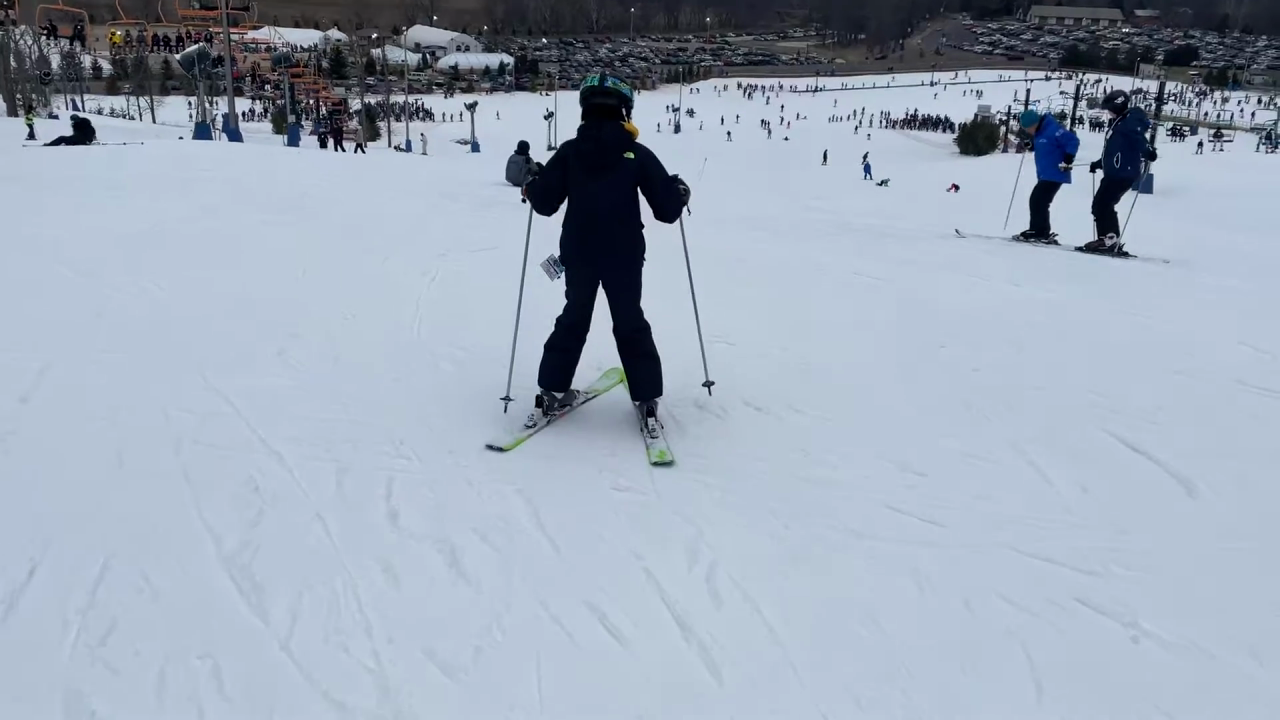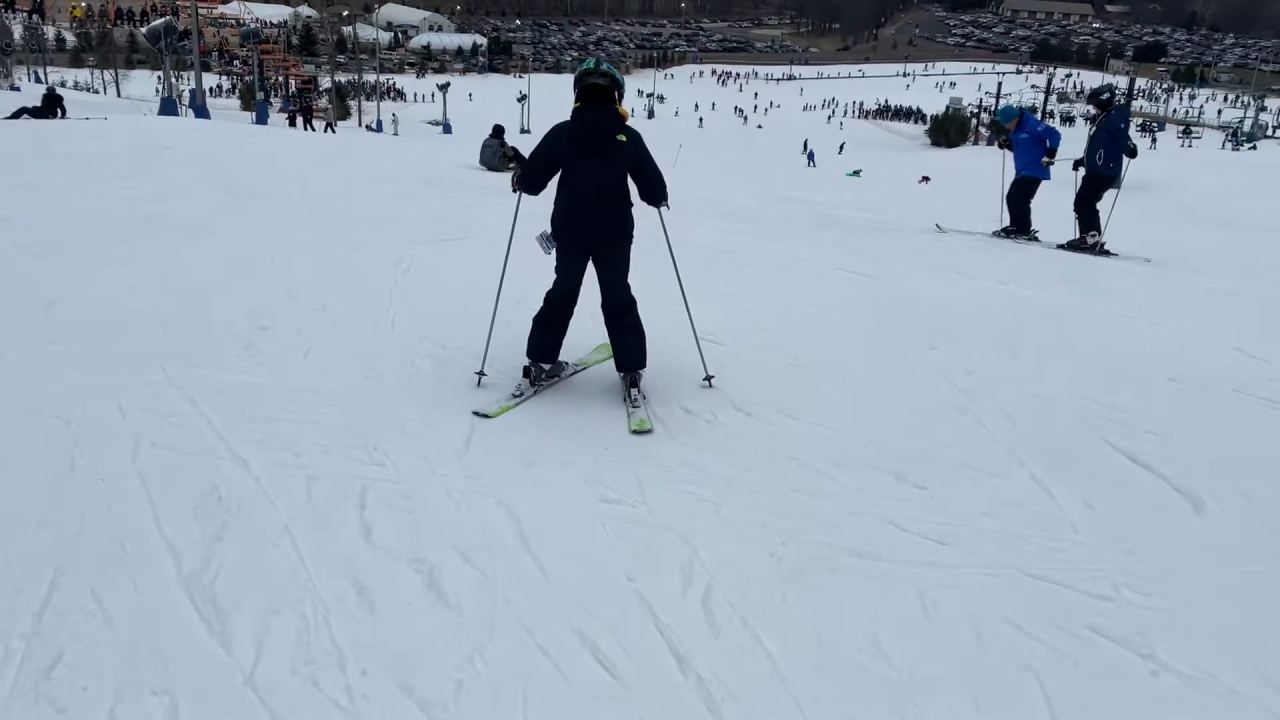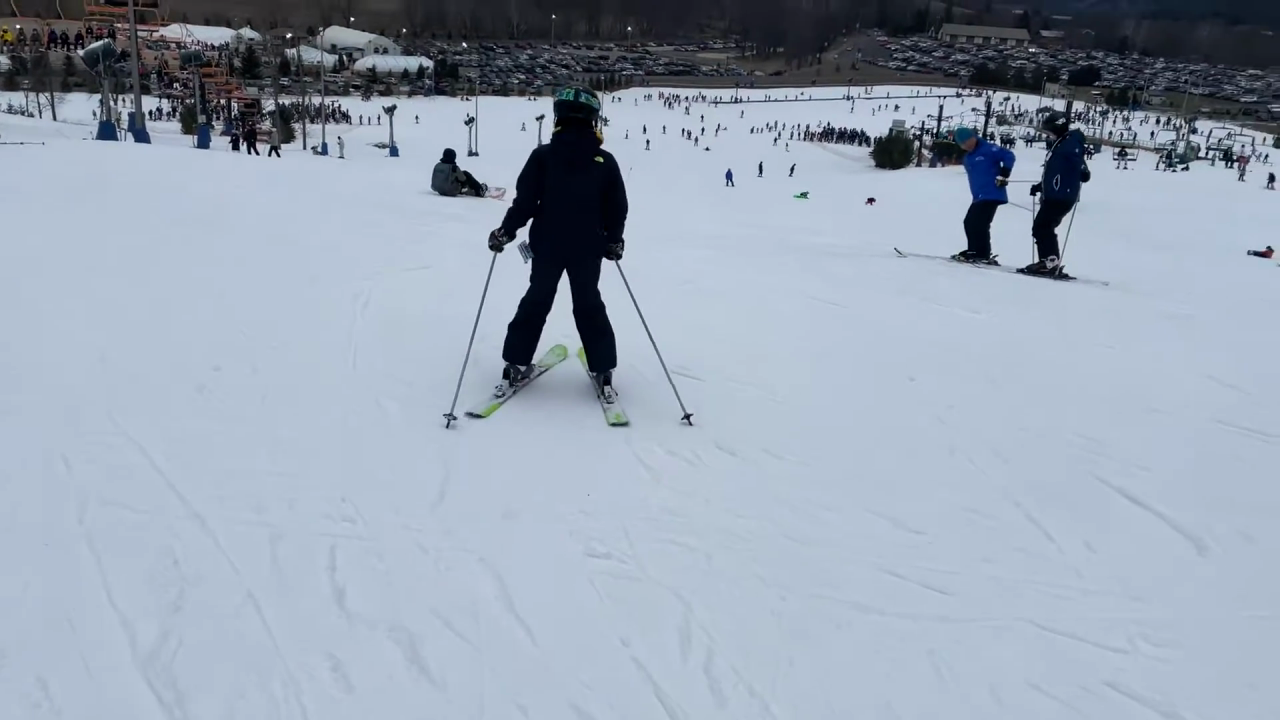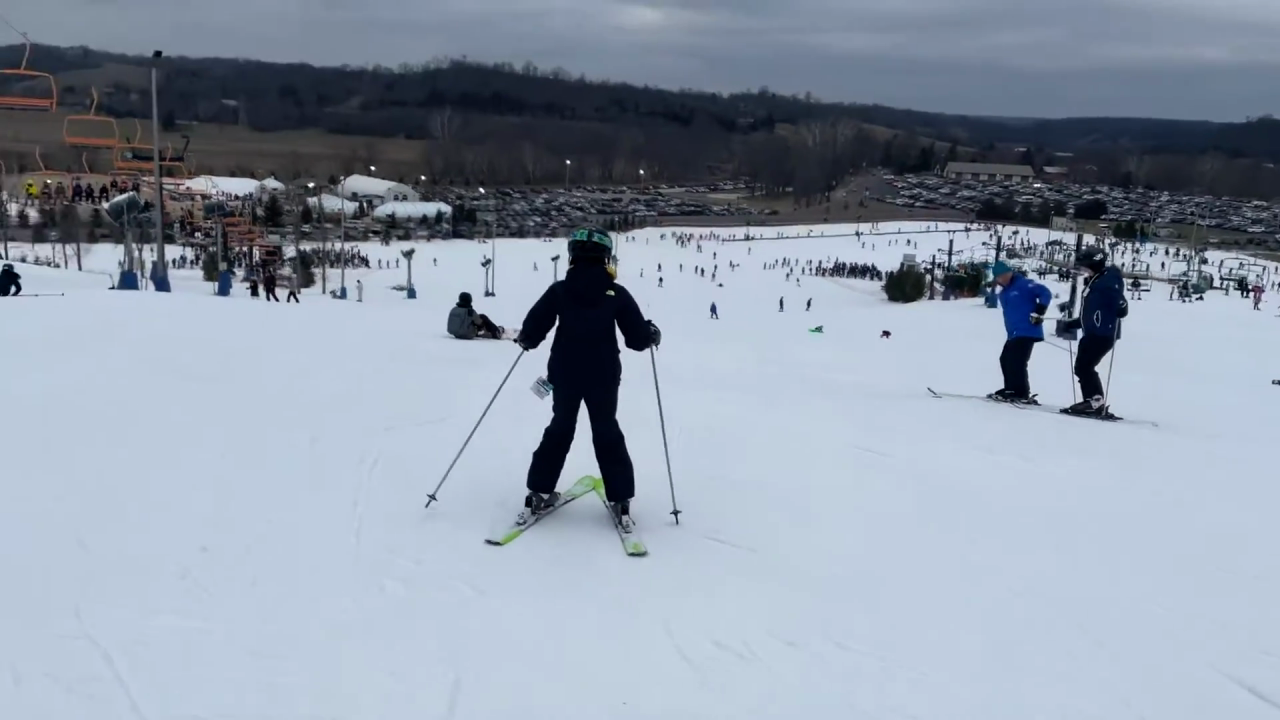
dt=0.7s
person 1, frame 1
left shoulder: (569, 151)
right shoulder: (638, 155)
left elbow: (545, 202)
right elbow: (667, 208)
left wrist: (531, 187)
right wrist: (680, 193)
left hip: (578, 255)
right hip: (624, 257)
left knee: (574, 318)
right knee: (630, 324)
left ankle: (553, 390)
right ankle: (646, 398)
person 1, frame 2
left shoulder: (561, 133)
right shoulder: (628, 137)
left elbow: (532, 179)
right elbow: (652, 187)
left wrist: (519, 181)
right wrist: (658, 198)
left hip: (570, 231)
right hip: (614, 234)
left knee: (562, 293)
right knee: (618, 298)
left ankle: (541, 362)
right ankle: (631, 370)
person 1, frame 3
left shoulder: (543, 155)
right shoulder: (604, 160)
left elbow: (525, 200)
right elbow: (616, 207)
left wrist: (506, 231)
right wrist: (613, 241)
left hip: (547, 244)
right hip: (588, 247)
left knee: (536, 301)
right knee: (590, 306)
left ankle: (516, 366)
right ankle: (603, 372)
person 1, frame 4
left shoulder: (559, 290)
right shoulder: (616, 294)
left elbow: (534, 327)
right elbow: (636, 338)
left wrist: (525, 340)
right wrist: (651, 335)
left hip: (565, 375)
right hip: (603, 377)
left knee: (559, 430)
right knee: (607, 435)
left ankle: (539, 493)
right ankle: (621, 501)
